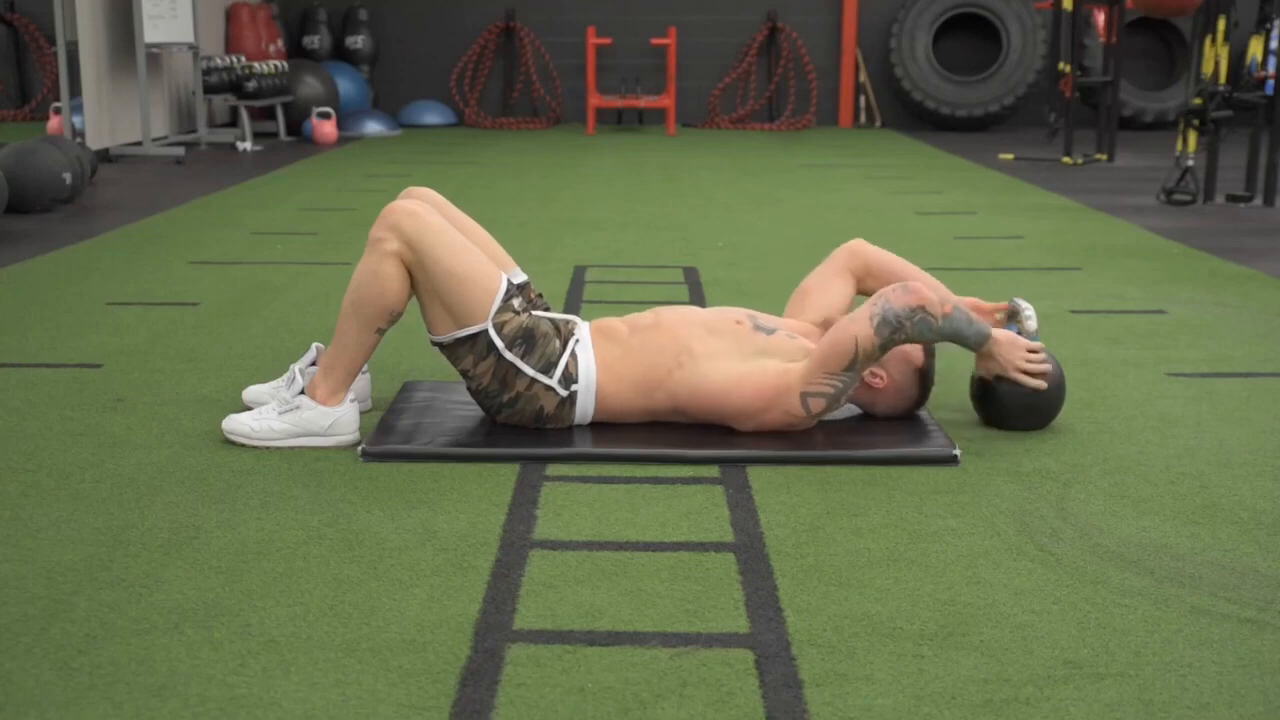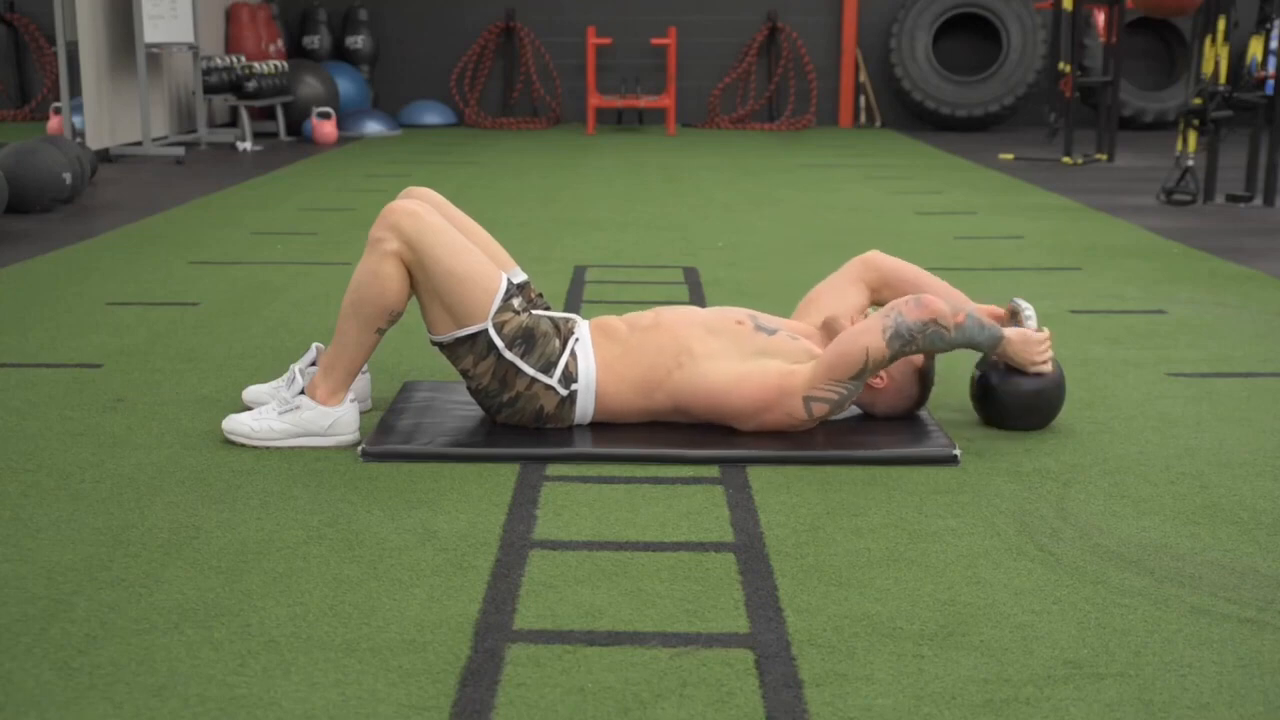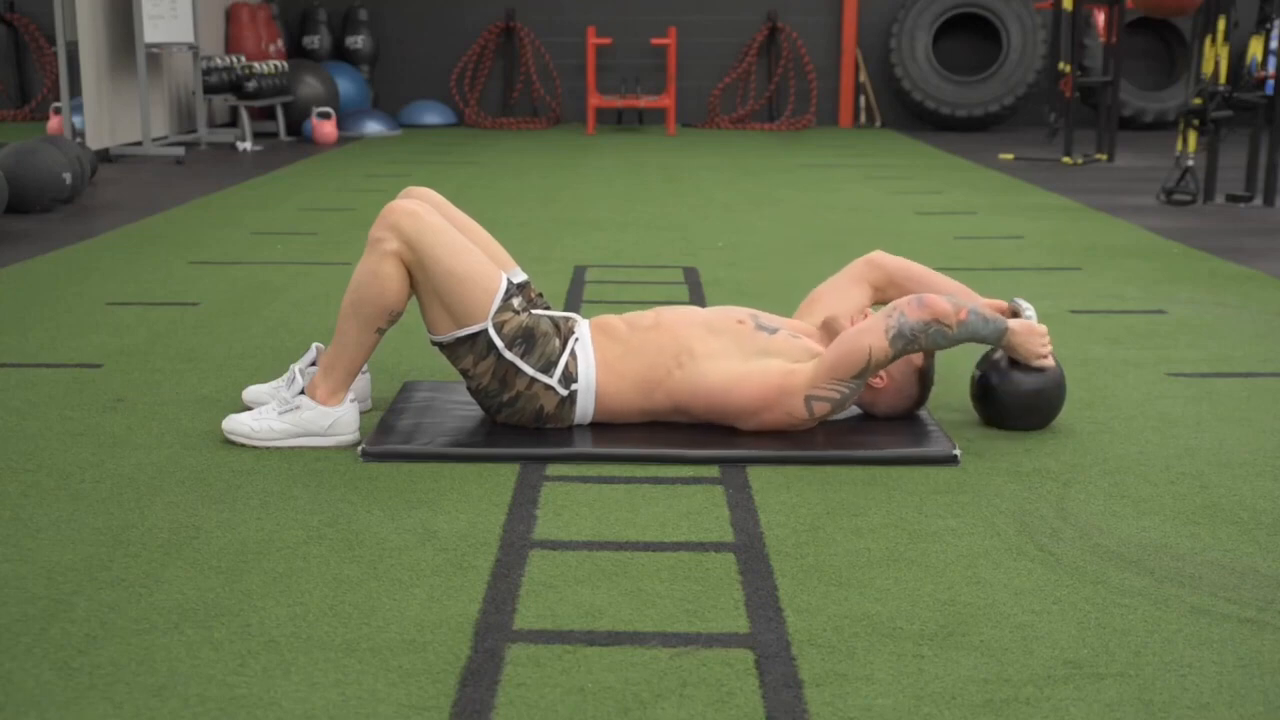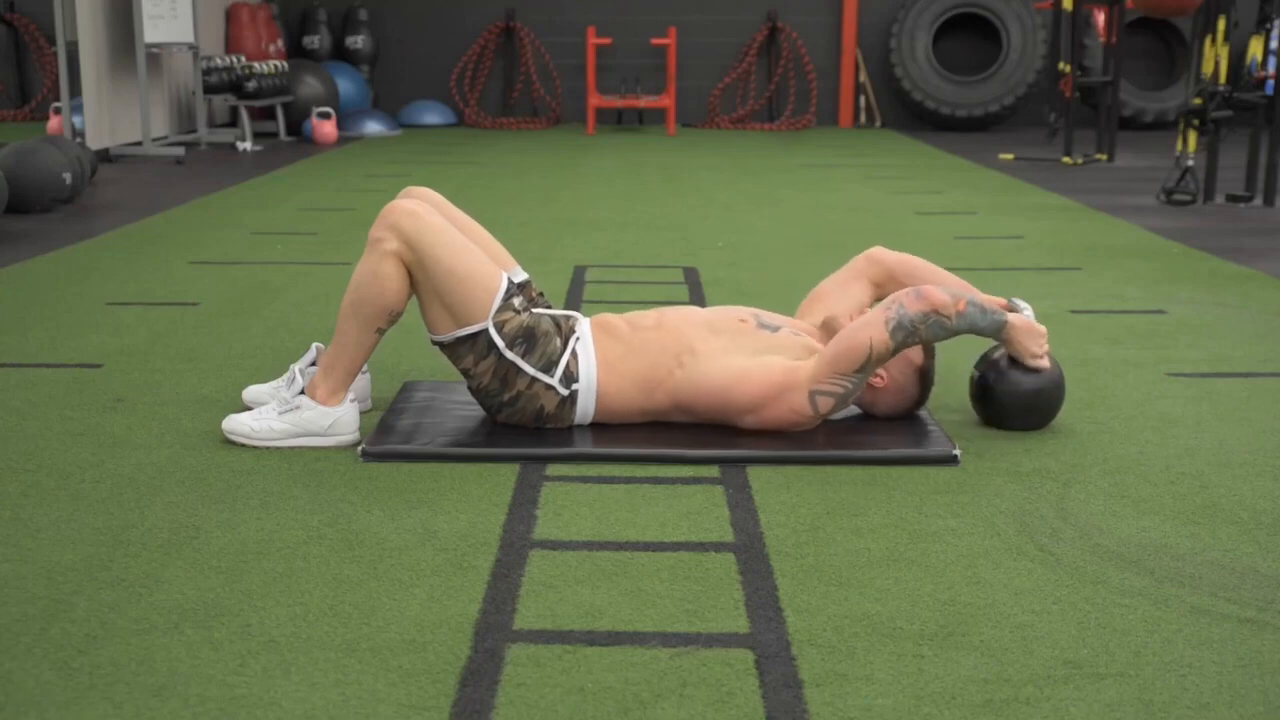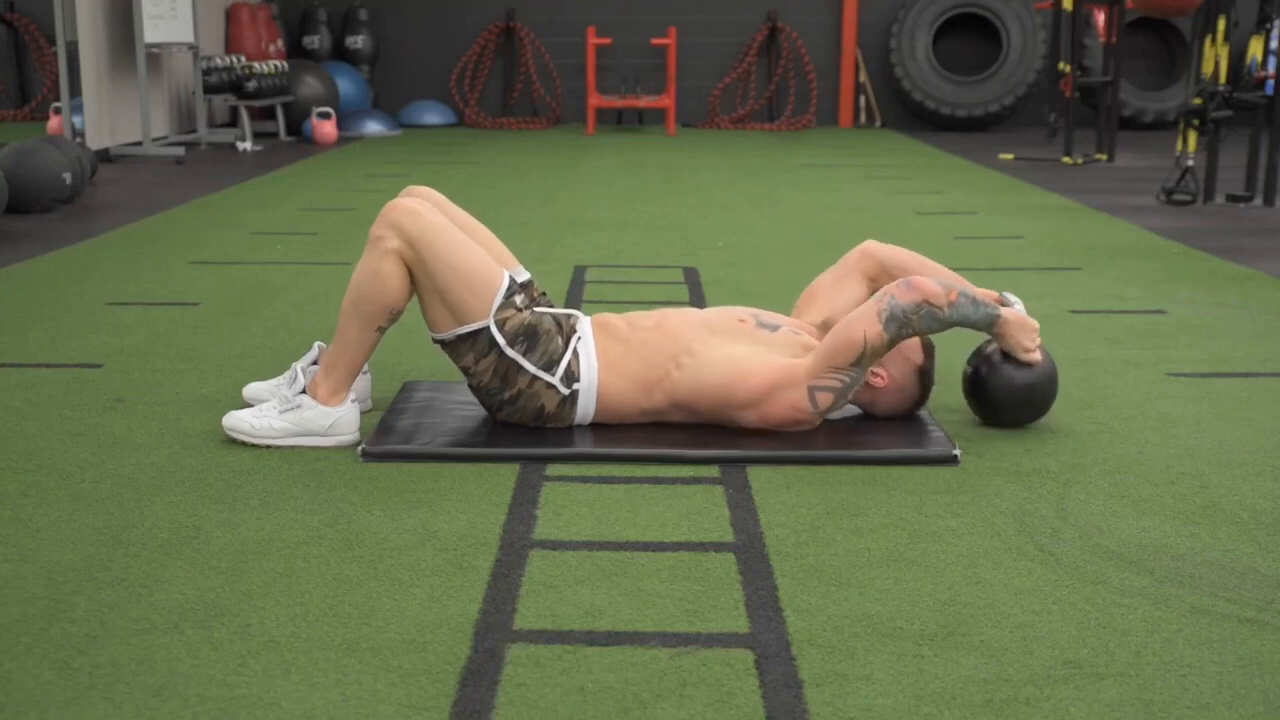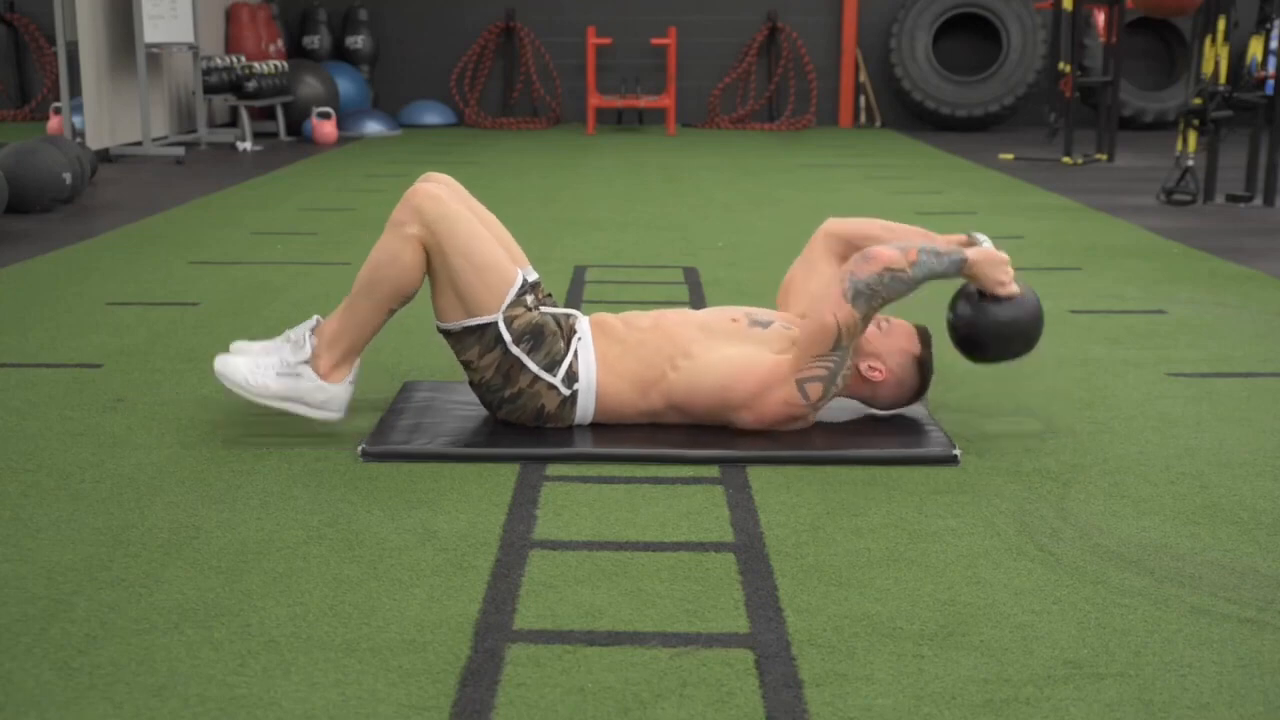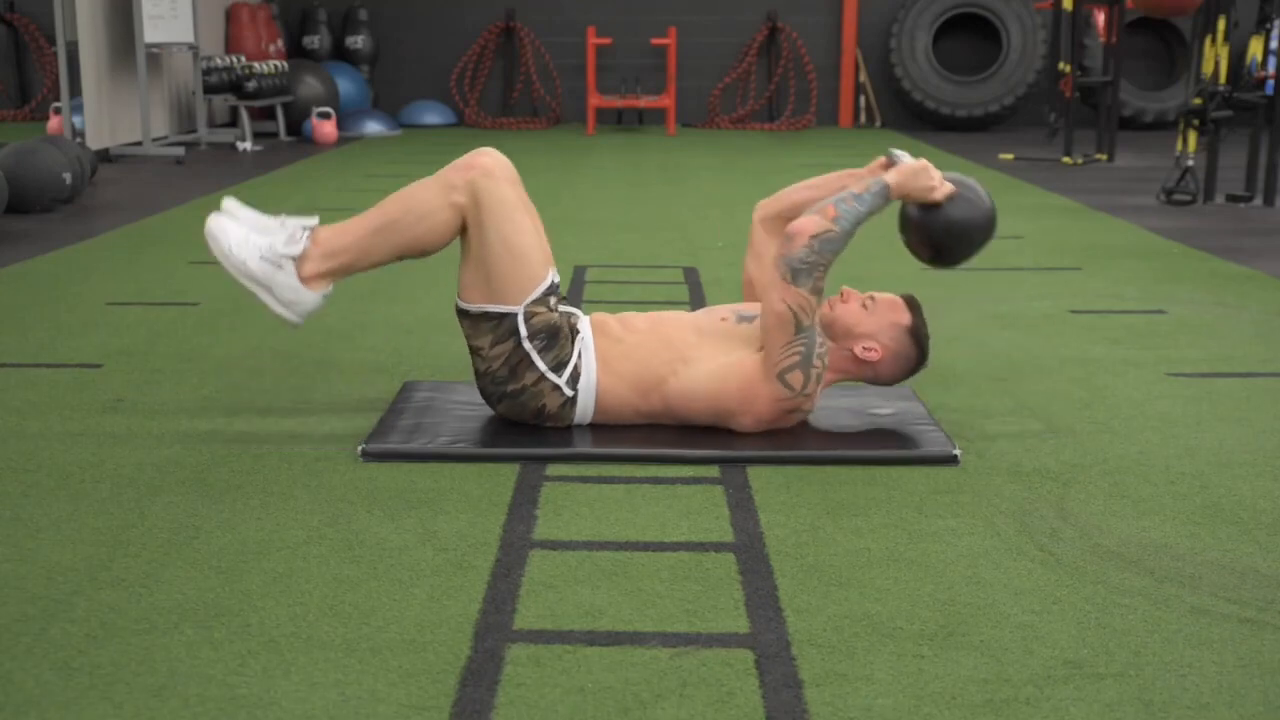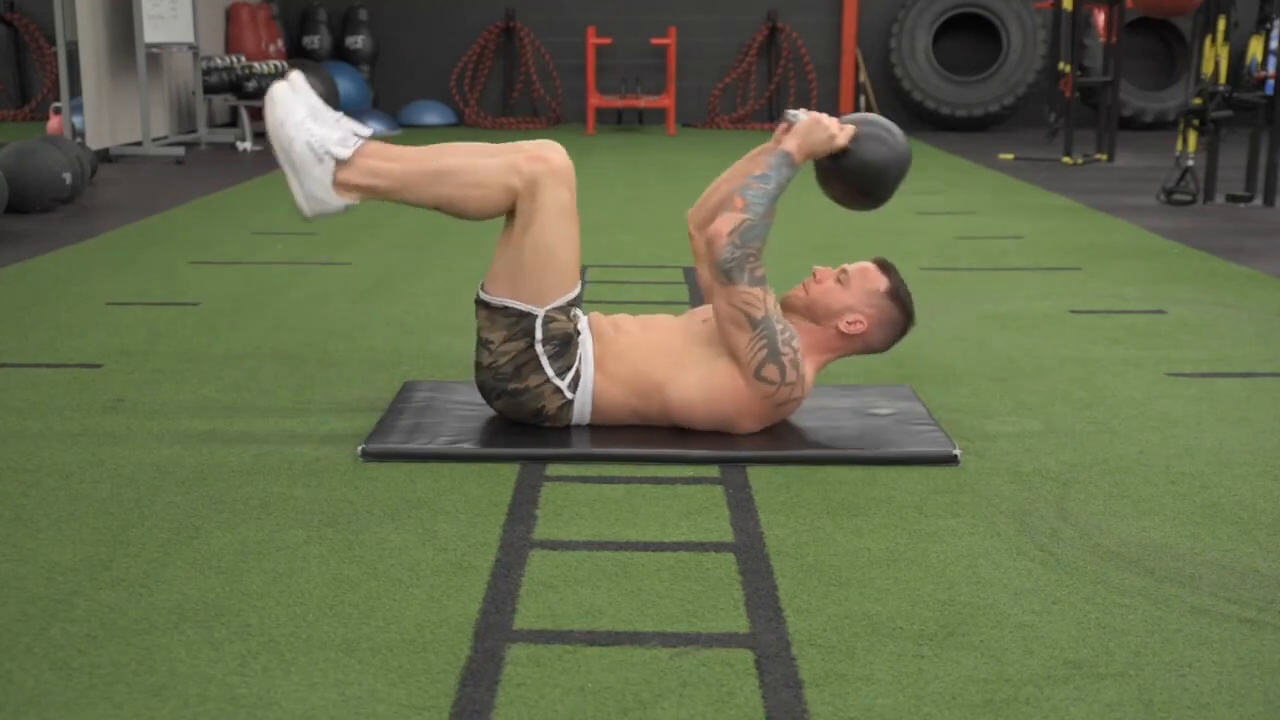
dt=0.2s
person 1, frame 1
left shoulder: (814, 395)
right shoulder: (808, 336)
left elbow: (908, 304)
right elbow: (856, 254)
left wrist: (983, 341)
right wrist: (969, 309)
left hip: (541, 380)
right hip: (558, 341)
left knee: (399, 226)
right knee: (414, 204)
left ankle: (324, 405)
right ankle: (335, 375)
person 1, frame 2
left shoulder: (815, 394)
right shoulder: (808, 341)
left elbow: (921, 315)
right elbow: (871, 265)
left wrist: (1000, 341)
right wrist: (984, 311)
left hip: (543, 380)
right hip: (556, 340)
left knee: (400, 226)
right knee: (415, 204)
left ankle: (325, 403)
right ankle: (338, 374)
person 1, frame 3
left shoulder: (812, 395)
right shoulder: (811, 341)
left elbow: (926, 310)
right elbow: (878, 267)
left wrist: (1002, 332)
right wrist: (995, 309)
left hip: (541, 380)
right hip: (556, 340)
left knee: (399, 226)
right knee: (414, 204)
left ankle: (324, 404)
right ankle: (336, 374)
person 1, frame 4
left shoulder: (812, 396)
right shoulder: (814, 339)
left elbow: (924, 303)
right elbow: (878, 263)
left wrist: (1001, 324)
right wrist: (997, 304)
left hip: (543, 380)
right hip: (558, 339)
left knee: (400, 225)
right knee: (415, 203)
left ankle: (324, 404)
right ankle: (335, 373)
person 1, frame 5
left shoulder: (812, 392)
right shoulder: (811, 342)
left elbow: (916, 289)
right elbow: (871, 257)
left wrist: (995, 316)
right wrist: (993, 298)
left hip: (545, 377)
right hip: (561, 339)
left knee: (401, 224)
right knee: (417, 203)
left ankle: (325, 402)
right ankle: (336, 371)
person 1, frame 6
left shoulder: (804, 391)
right shoulder: (800, 339)
left elbow: (873, 267)
right elbow: (837, 238)
left wrist: (967, 256)
right wrist: (955, 245)
left hip: (541, 375)
right hip: (561, 344)
left knee: (430, 198)
right knee: (433, 197)
left ankle: (322, 373)
right ankle: (321, 350)
person 1, frame 7
left shoulder: (795, 386)
right shoulder: (779, 350)
left elbow: (798, 246)
right elbow: (771, 221)
left wrist: (885, 183)
right wrist: (886, 174)
left hip: (539, 376)
right hip: (559, 349)
left knee: (483, 170)
right knee: (481, 180)
left ankle: (304, 271)
right ankle: (307, 251)
person 1, frame 8
left shoulder: (782, 374)
right shoulder: (767, 342)
left elbow: (723, 248)
right elbow: (710, 224)
left wrist: (793, 155)
right wrist: (789, 146)
left hip: (539, 381)
right hip: (549, 358)
left knee: (547, 164)
right knee: (539, 168)
left ankle: (338, 172)
right ankle: (348, 156)
